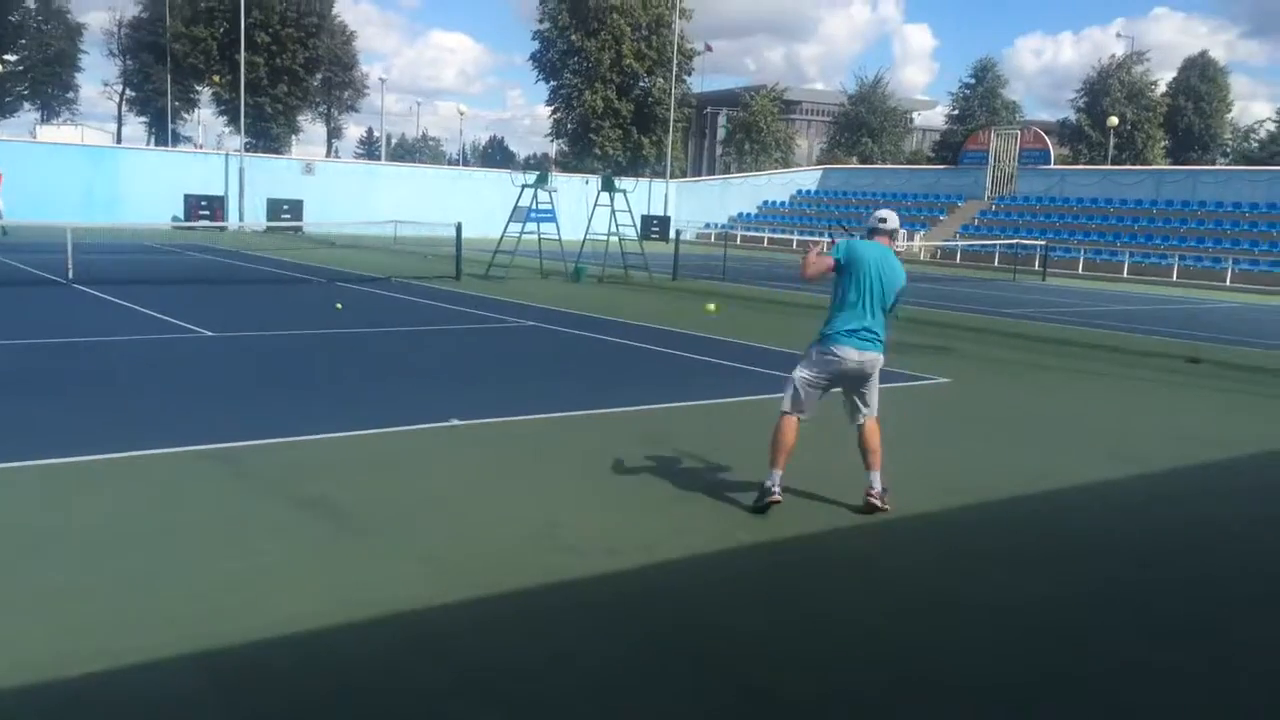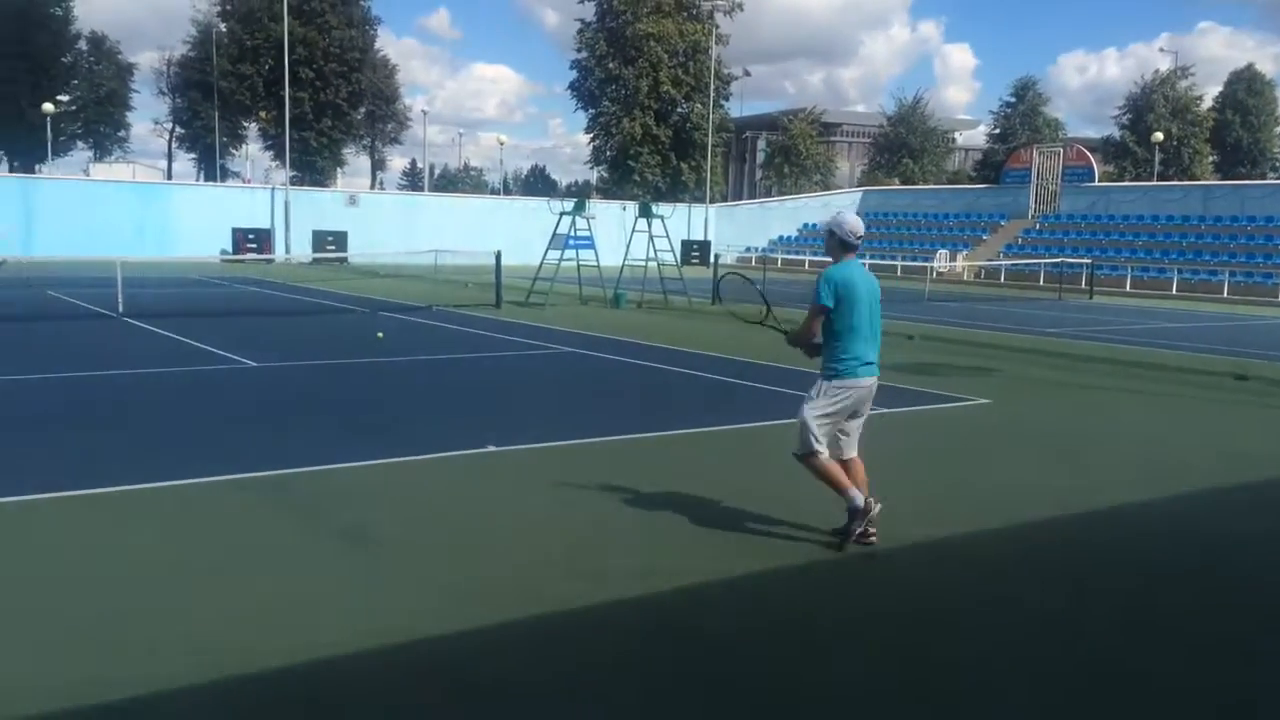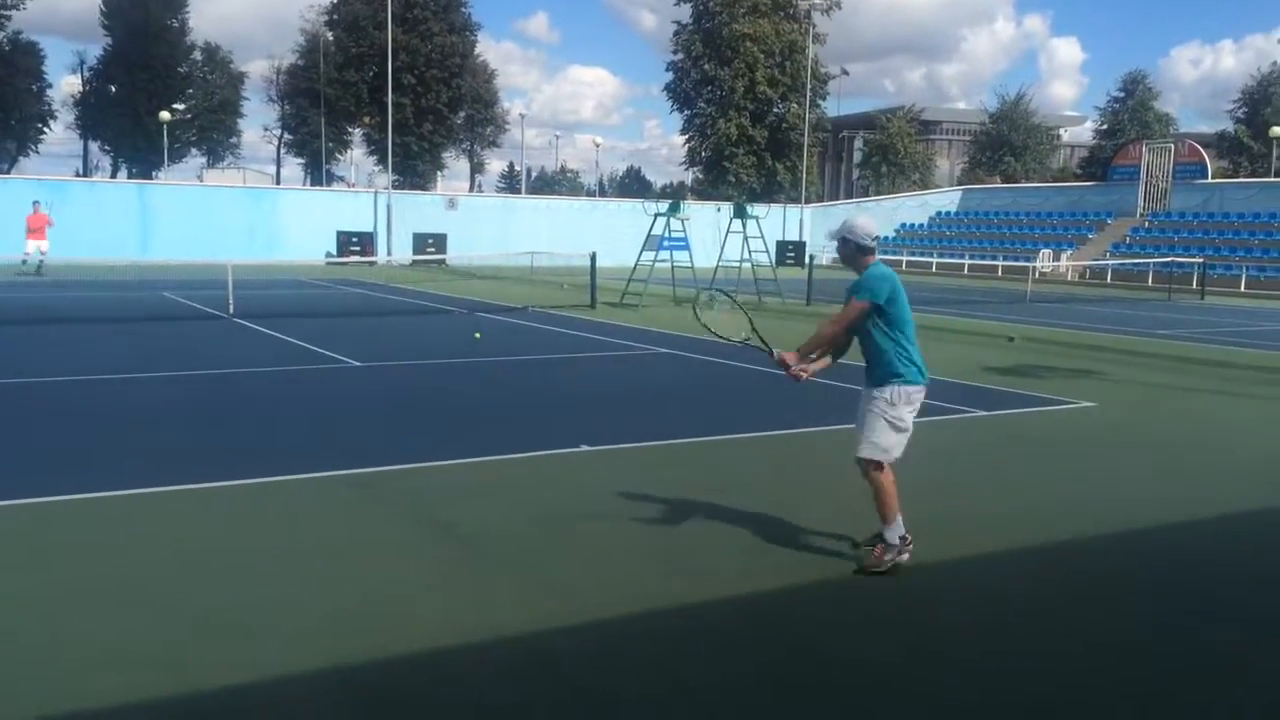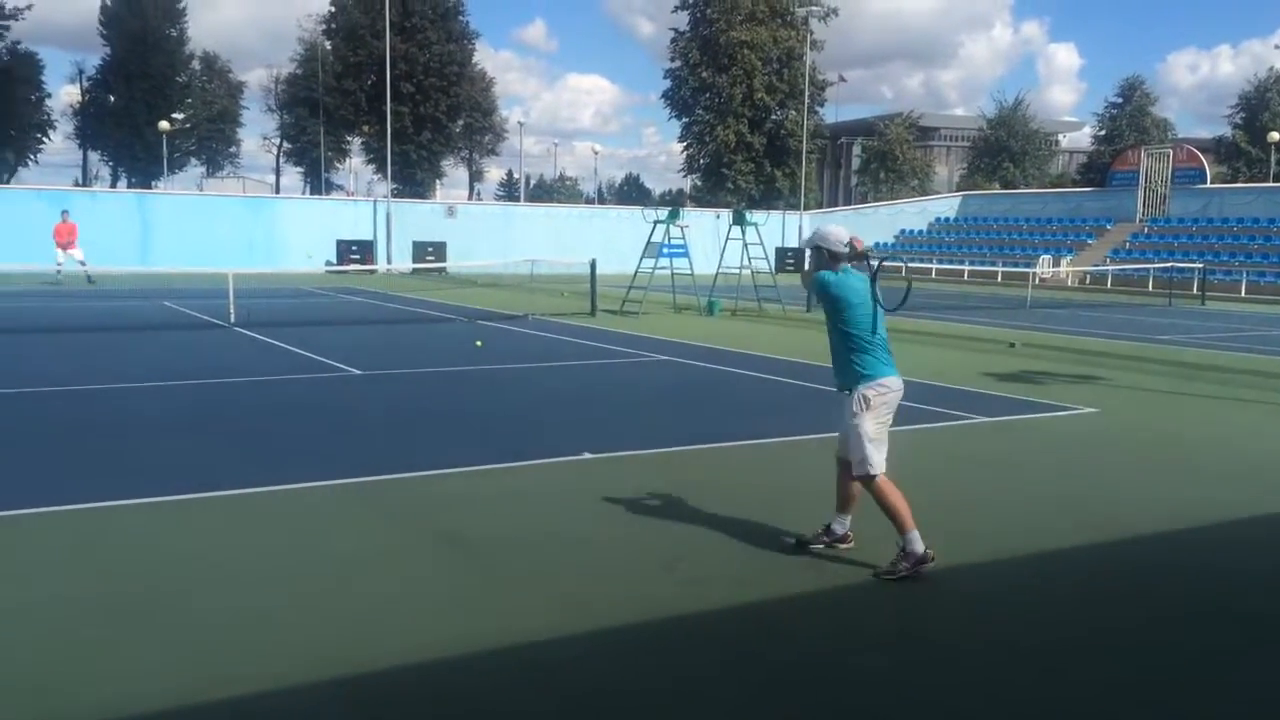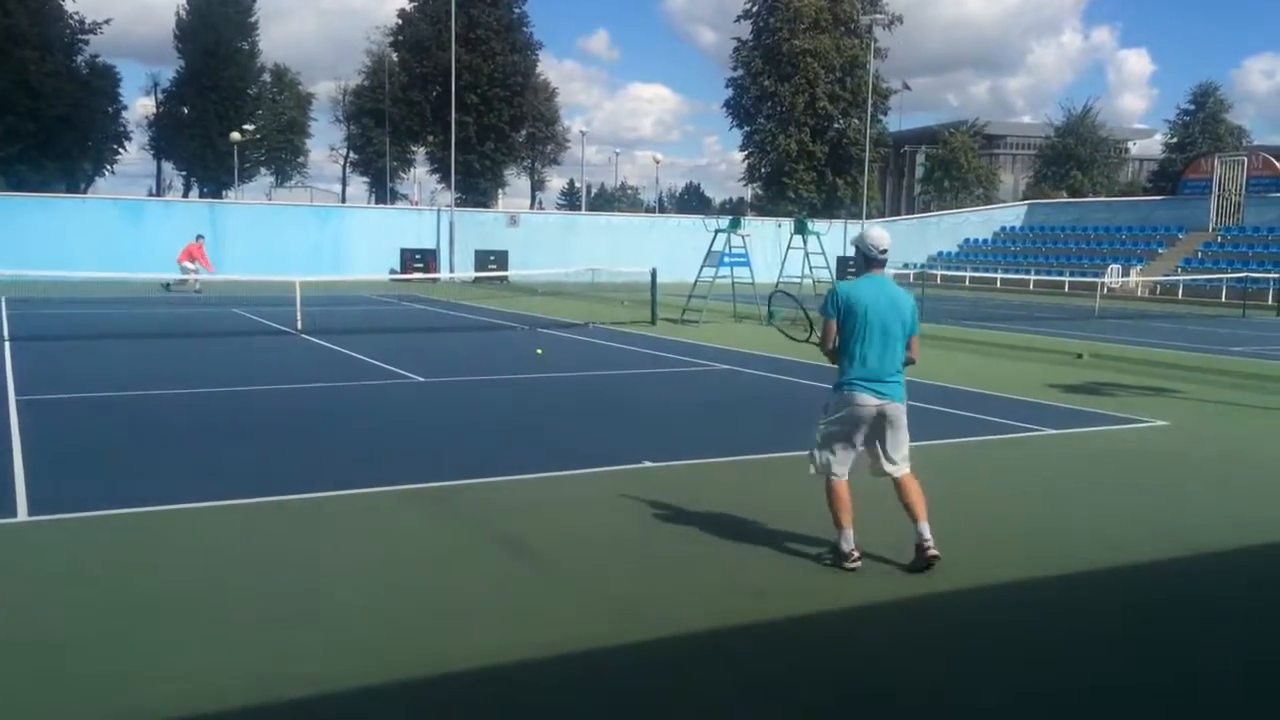
dt=1s
person 1, frame 1
left shoulder: (851, 246)
right shoulder: (899, 272)
left elbow: (810, 273)
left wrist: (809, 257)
left hip: (832, 348)
right hip: (871, 355)
left knee: (790, 413)
right knee: (867, 420)
left ankle: (772, 486)
right ankle: (875, 490)
person 1, frame 2
left shoulder: (831, 276)
right shoulder: (870, 279)
left elbow: (810, 332)
left wrist: (795, 339)
right wrist: (820, 345)
left hip: (842, 378)
right hip: (868, 375)
left knee: (809, 451)
right knee: (845, 452)
left ankle: (860, 504)
right ankle: (864, 523)
person 1, frame 3
left shoulder: (880, 277)
right shoulder: (861, 284)
left elbow: (840, 324)
right elbow: (840, 340)
left wrist: (795, 353)
right wrist: (811, 366)
left hip: (900, 386)
right hip: (879, 384)
left knee: (873, 461)
right knee: (868, 460)
left ankle: (895, 546)
right ankle: (896, 533)
person 1, frame 4
left shoulder: (827, 281)
right shoulder: (862, 279)
left elbow: (809, 277)
left wrist: (850, 257)
right wrist: (853, 256)
left hip: (872, 388)
right hip: (876, 383)
left knee: (871, 473)
right knee: (847, 460)
left ankle: (916, 549)
right ankle: (839, 529)
person 1, frame 5
left shoulder: (842, 291)
right shoulder: (906, 299)
left elbow: (827, 346)
right elbow: (912, 355)
left hip: (853, 394)
right hip: (893, 396)
left knee: (834, 472)
right knee: (901, 471)
left ankle: (847, 548)
right ankle: (926, 542)
